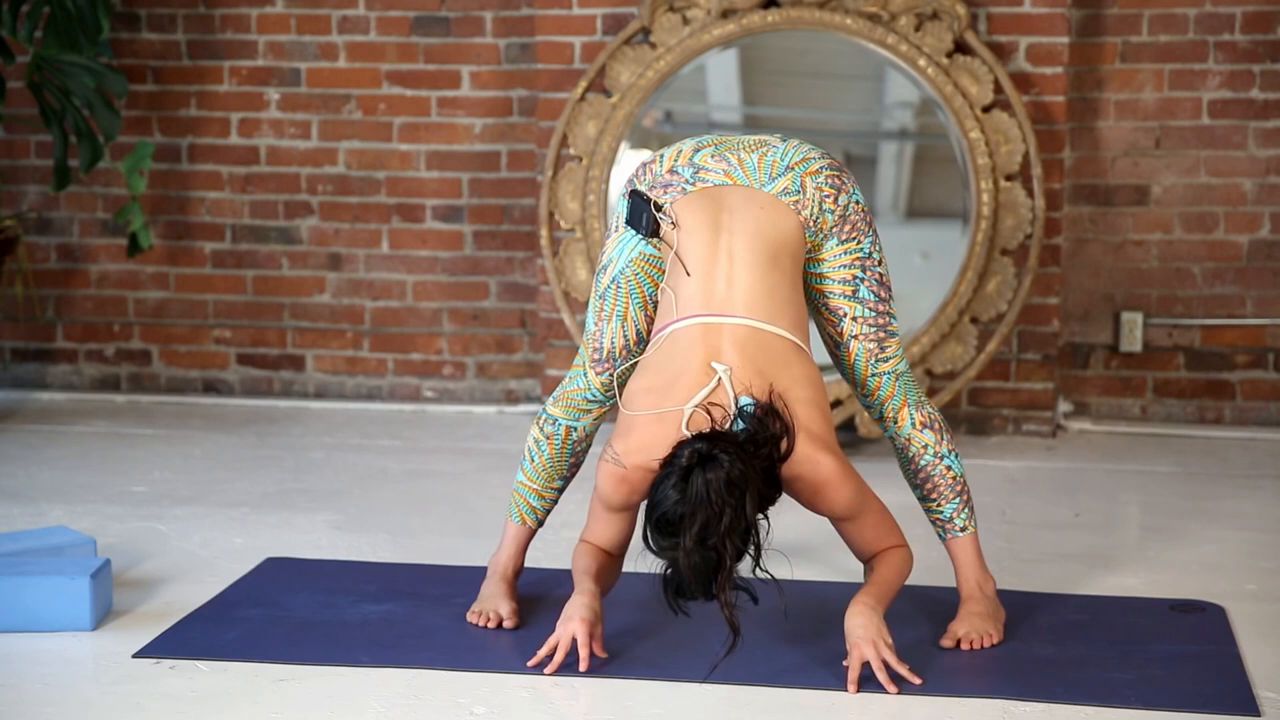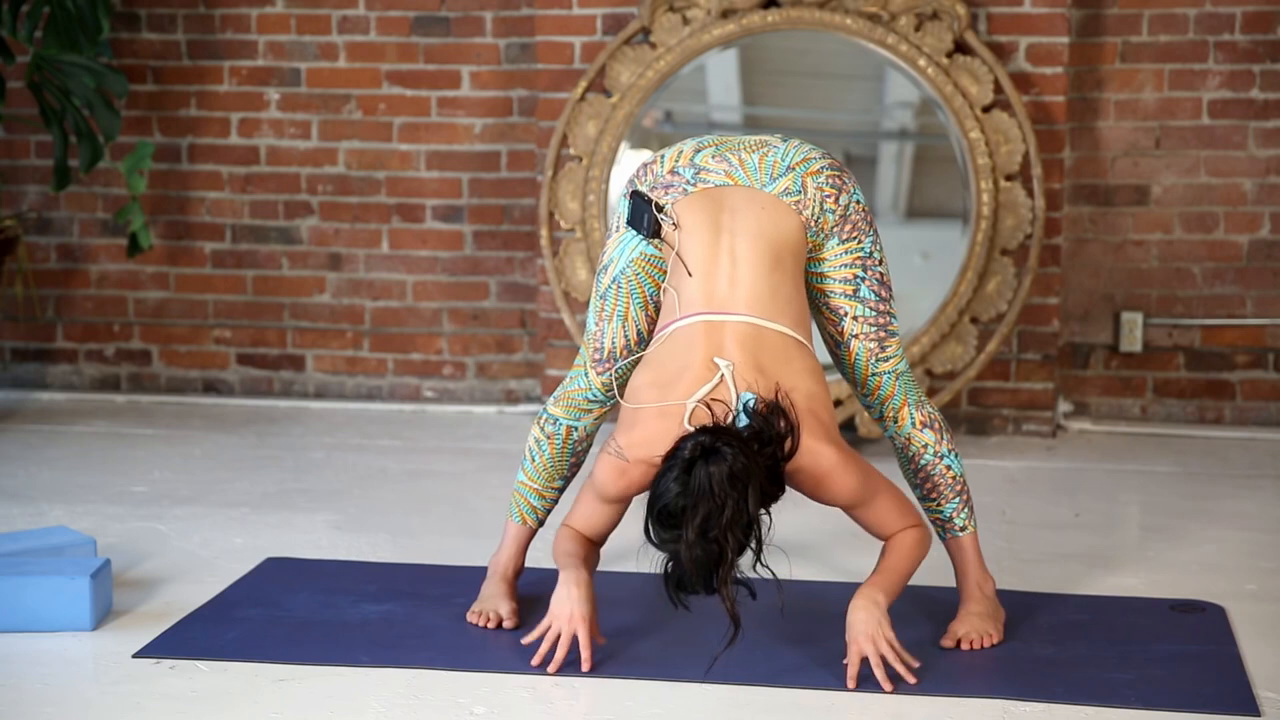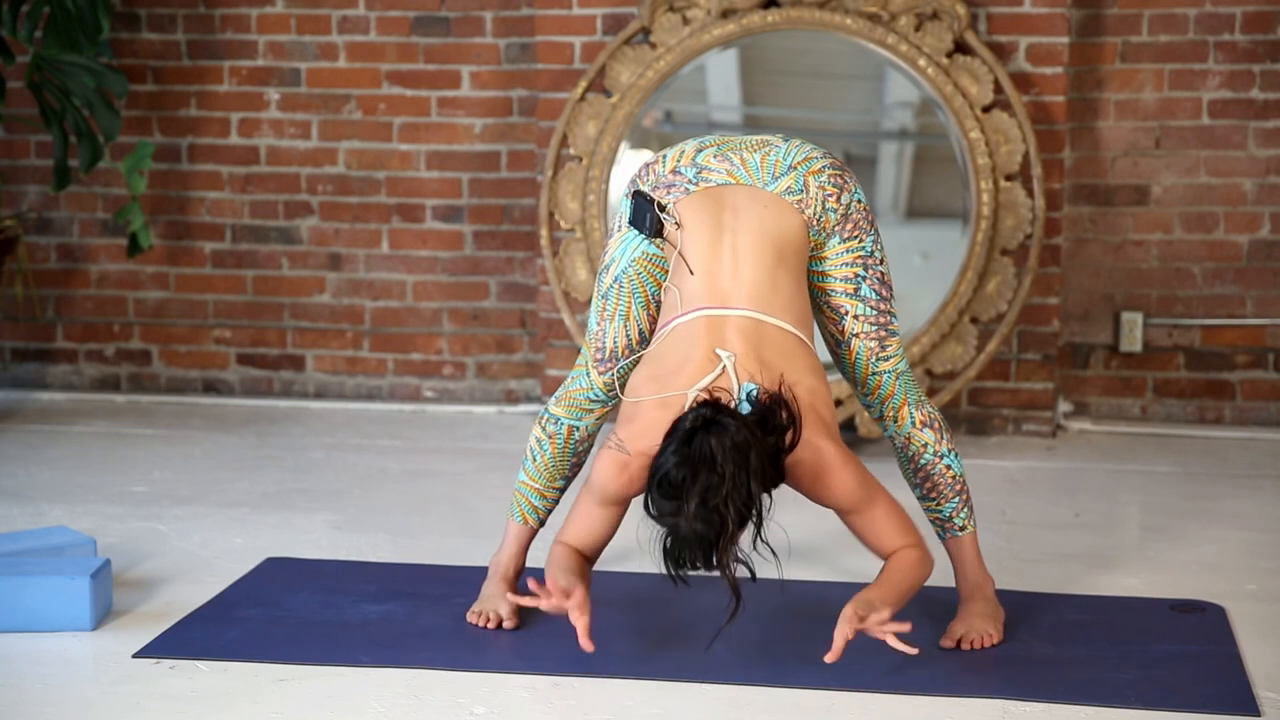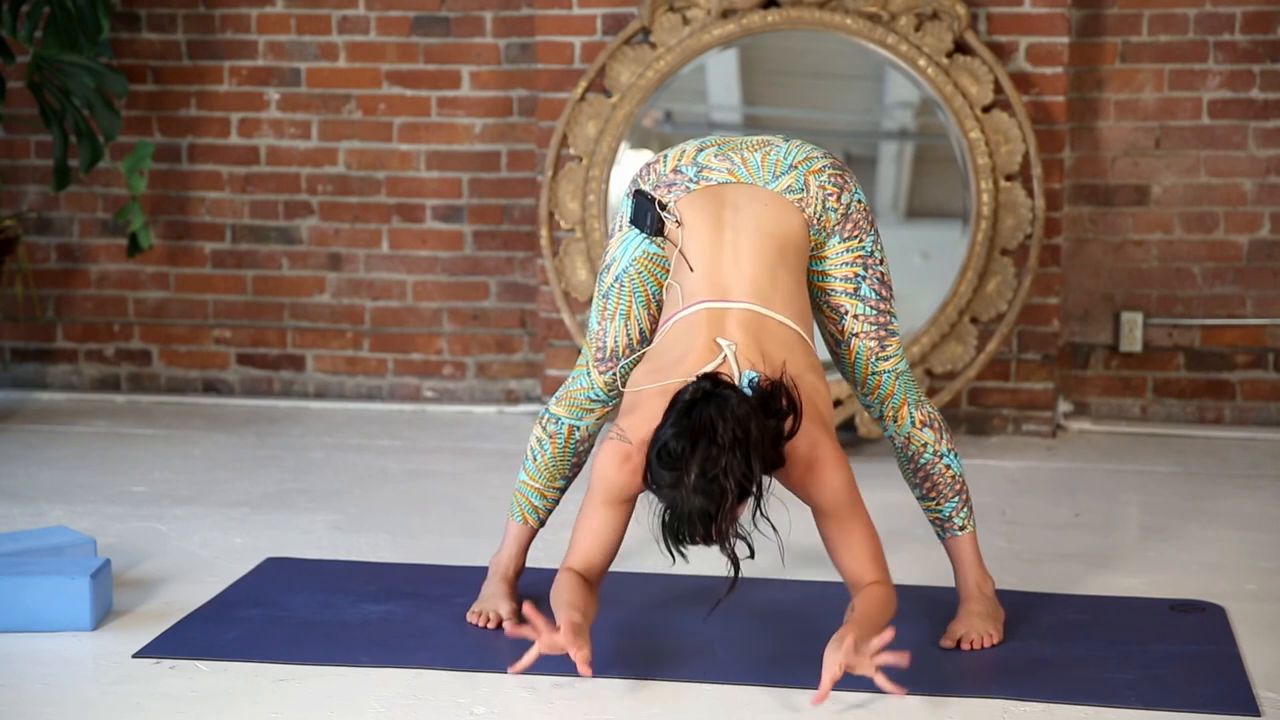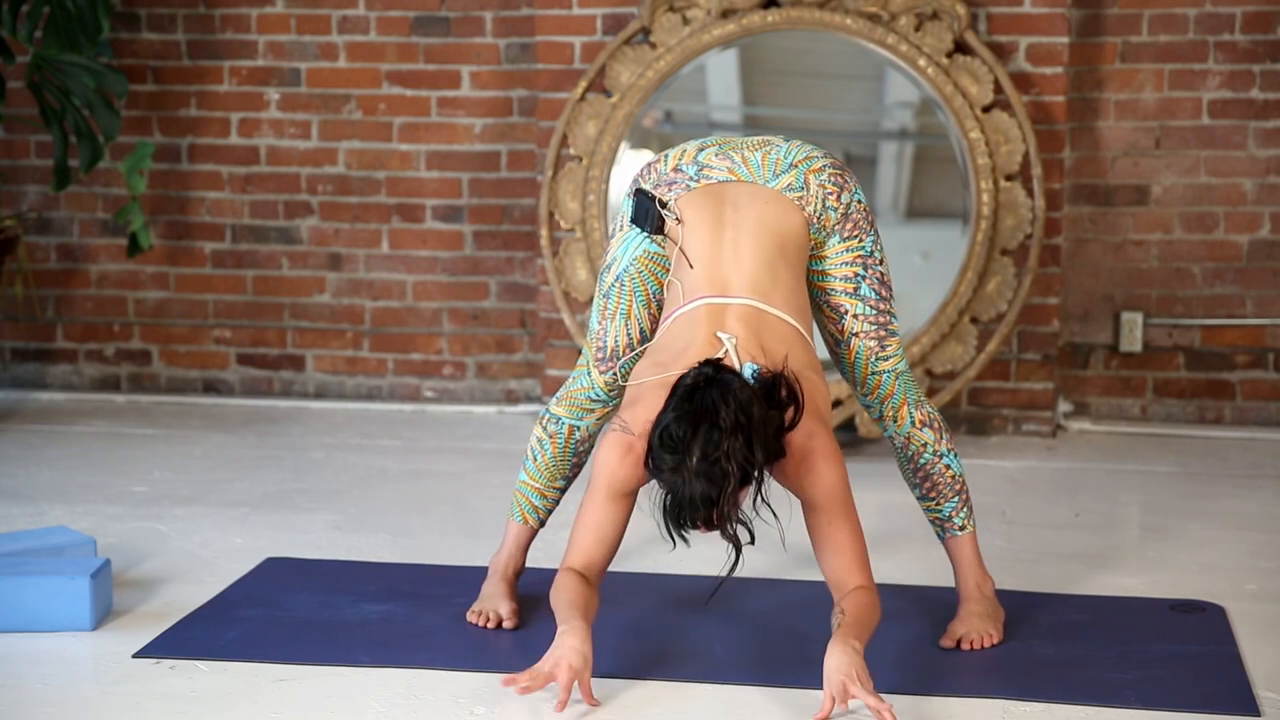
dt=0.2s
person 1, frame 1
left shoulder: (810, 457)
right shoulder: (634, 453)
left elbow: (890, 550)
right elbow: (599, 546)
left wrist: (864, 610)
right wrist: (585, 596)
left knee: (891, 392)
right knee: (587, 386)
left ankle: (975, 582)
right ankle: (504, 565)
person 1, frame 2
left shoulder: (810, 450)
right shoulder: (637, 448)
left elbow: (911, 528)
right elbow: (576, 530)
left wrist: (871, 599)
right wrist: (573, 580)
left knee: (891, 393)
right knee: (591, 385)
left ankle: (975, 585)
right ankle: (504, 566)
person 1, frame 3
left shoulder: (812, 451)
right shoulder: (633, 446)
left elbow: (910, 552)
right elbow: (572, 548)
left wrist: (867, 606)
right wrist: (565, 581)
left knee: (893, 396)
right knee: (591, 387)
left ankle: (975, 581)
right ankle: (505, 563)
person 1, frame 4
left shoulder: (807, 446)
right shoulder: (632, 440)
left elbow: (873, 583)
right elbow: (579, 570)
left wrist: (850, 638)
right wrist: (571, 623)
left knee: (892, 394)
right knee: (592, 386)
left ankle: (974, 581)
right ankle: (506, 564)
person 1, frame 5
left shoulder: (804, 439)
right shoulder: (632, 433)
left elbow: (856, 588)
right elbow: (578, 570)
left wrist: (845, 649)
right wrist: (573, 633)
left knee: (891, 393)
right knee: (593, 386)
left ankle: (974, 584)
right ankle: (505, 563)
